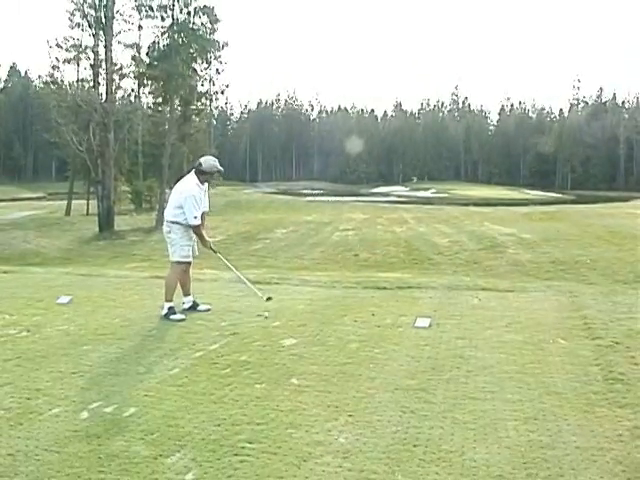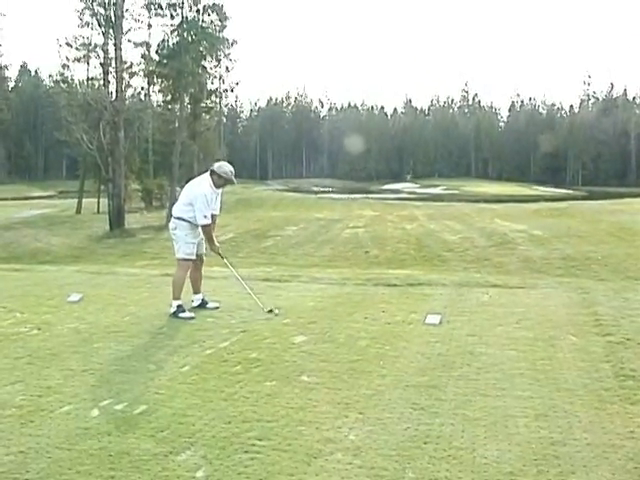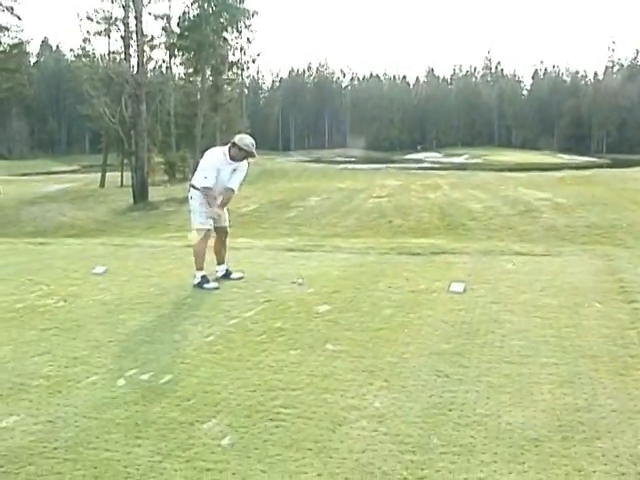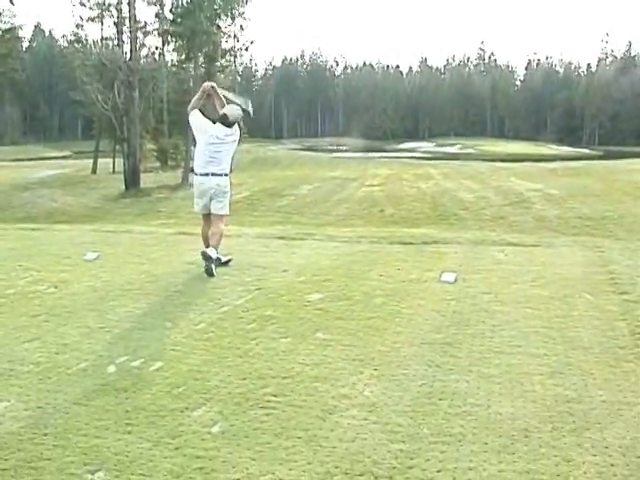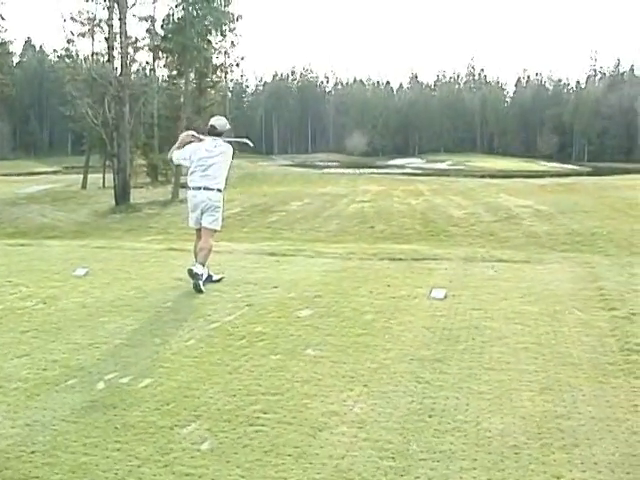
dt=1s
person 1, frame 1
left shoulder: (202, 183)
right shoulder: (190, 189)
left elbow: (203, 210)
right elbow: (194, 221)
left wrist: (203, 233)
right wrist: (203, 239)
left hip: (186, 227)
right hip: (176, 228)
left knee: (186, 266)
right knee: (177, 267)
left ankle: (188, 302)
right ankle: (168, 308)
person 1, frame 2
left shoulder: (215, 186)
right shoulder: (202, 190)
left elbow: (213, 213)
right elbow: (204, 222)
left wrist: (212, 237)
right wrist: (212, 243)
left hip: (194, 226)
right hip: (182, 225)
left knee: (198, 262)
right knee: (184, 265)
left ankle: (198, 299)
right ankle: (176, 306)
person 1, frame 3
left shoulder: (242, 164)
right shoulder: (214, 156)
left elbow: (230, 189)
right elbow: (206, 186)
left wrist: (220, 208)
right wrist: (212, 208)
left hip: (217, 199)
right hip: (200, 196)
left knee: (223, 234)
right knee: (204, 235)
left ankle: (222, 269)
right ankle: (199, 277)
person 1, frame 4
left shoulder: (205, 128)
right shoulder: (234, 133)
left elbow: (192, 109)
right elbow: (224, 109)
left wrist: (203, 91)
right wrist: (215, 91)
left hip: (200, 180)
right hip: (220, 181)
left knee: (207, 220)
right knee: (218, 222)
left ankle: (212, 256)
right ankle: (212, 253)
person 1, frame 5
left shoulder: (194, 148)
right shoulder: (227, 149)
left elbow: (172, 156)
left wrist: (181, 141)
right wrist: (201, 138)
left hip: (194, 194)
right hip: (213, 196)
left knee: (199, 235)
right knee: (208, 236)
left ankle: (203, 273)
right ankle: (198, 269)
